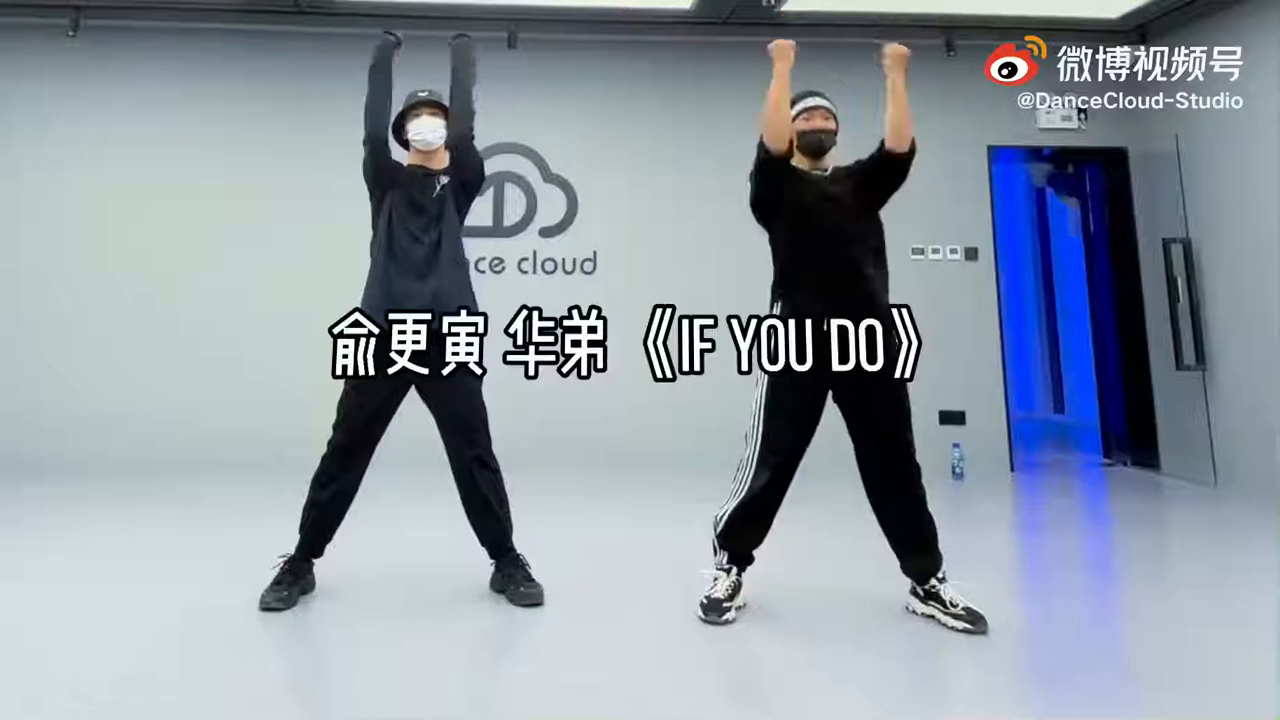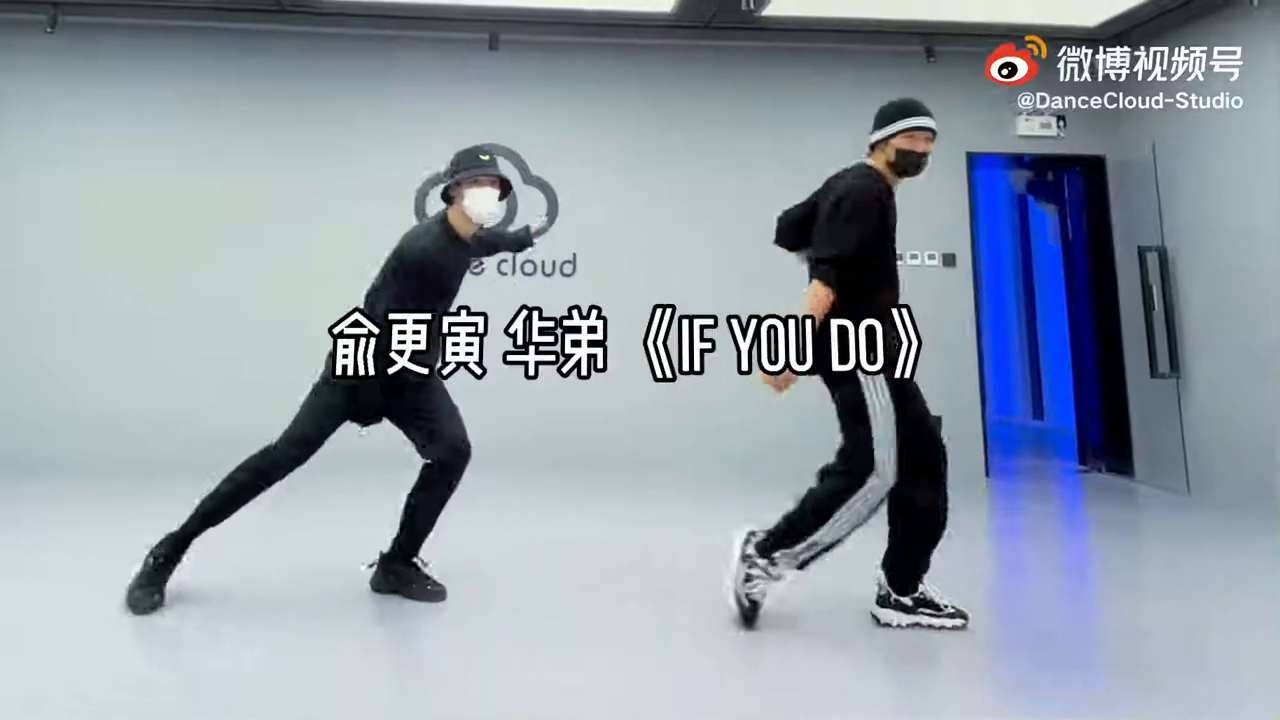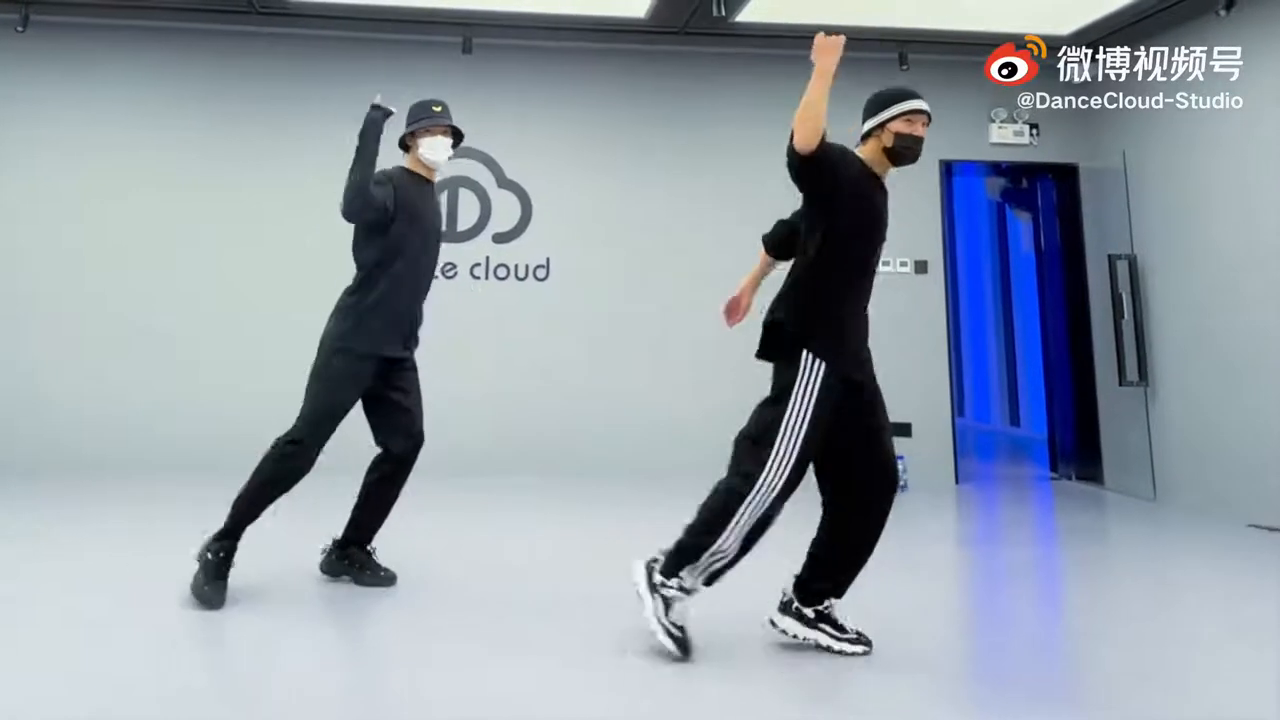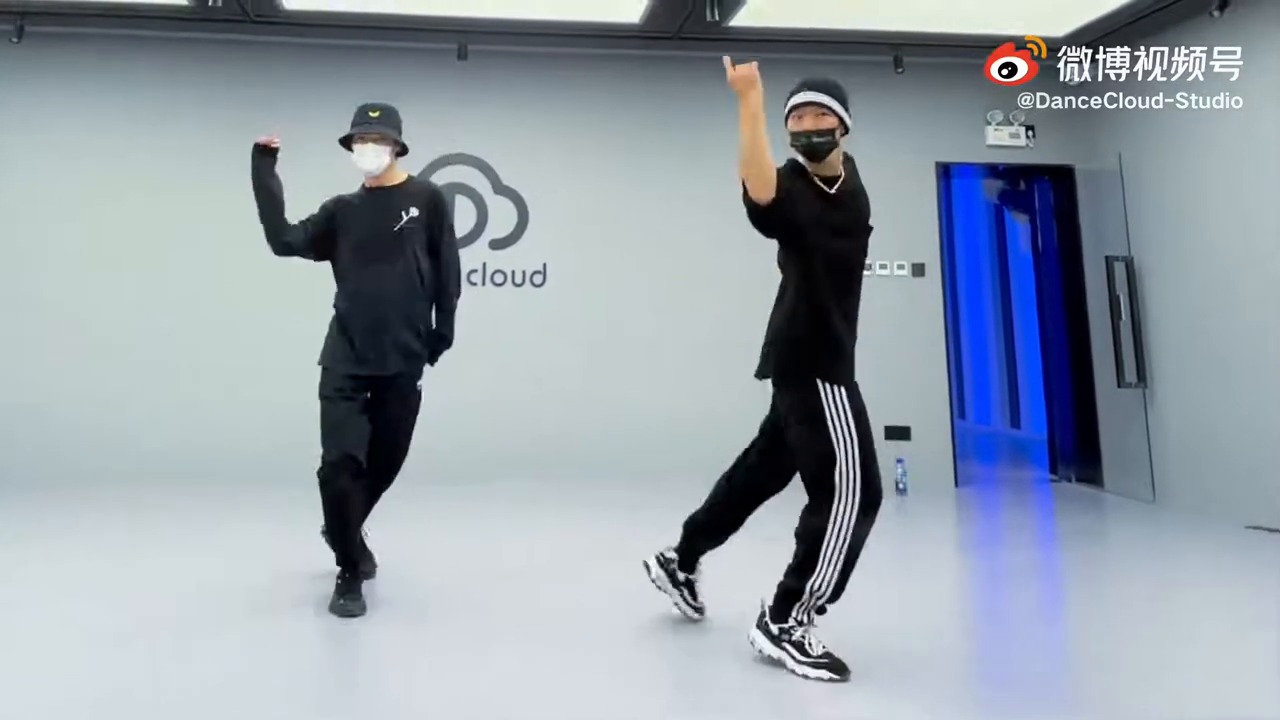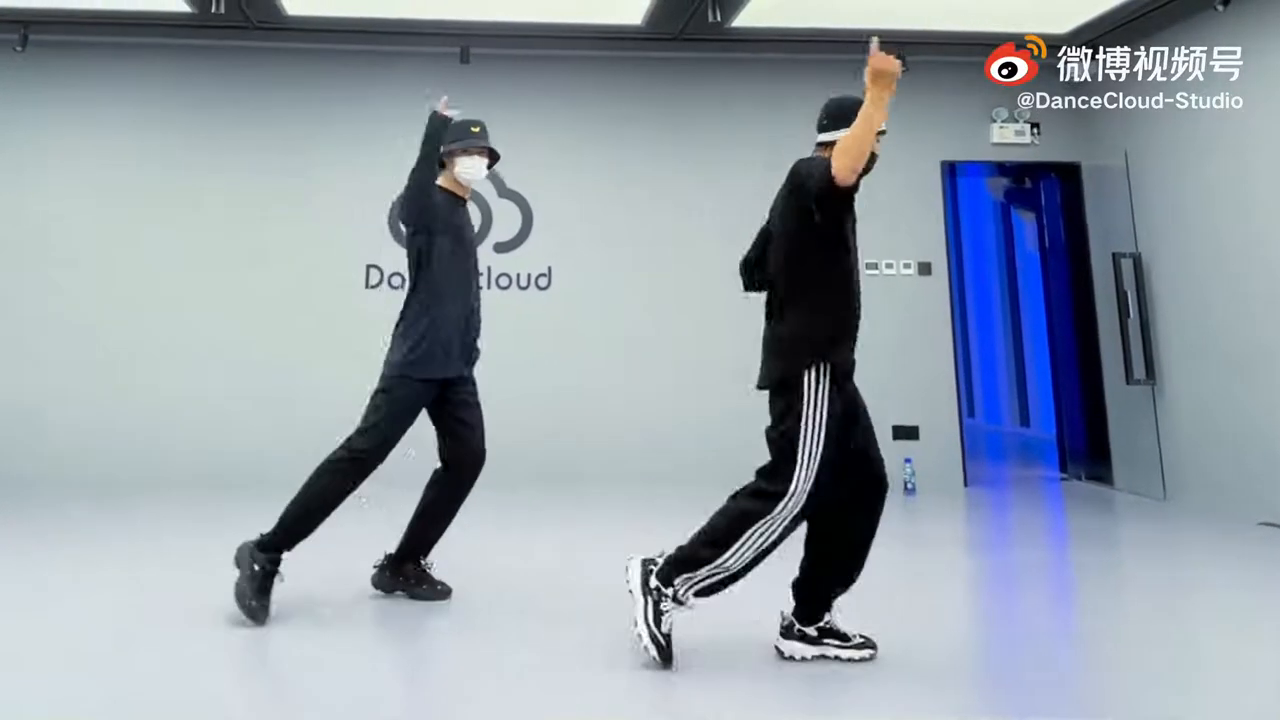
dt=1s
person 1, frame 1
left shoulder: (862, 182)
right shoulder: (776, 185)
left elbow: (900, 147)
right elbow: (771, 146)
left wrist: (896, 74)
right wrist: (782, 68)
left knee: (892, 462)
right knee: (770, 459)
left ankle: (927, 582)
right ankle: (729, 568)
person 1, frame 2
left shoulder: (849, 183)
right shoulder: (866, 193)
left elbow: (789, 231)
right elbow: (829, 271)
left knee: (924, 461)
right knee: (874, 467)
left ankle: (901, 591)
right ankle: (766, 551)
person 1, frame 3
left shoulder: (873, 191)
right shoulder: (839, 171)
left elbow: (787, 235)
right elbow: (803, 146)
left wrist: (749, 287)
right wrist: (823, 70)
left hip: (847, 351)
right hip: (814, 349)
left knee: (873, 481)
right knee: (770, 472)
left ankle: (809, 605)
right ankle: (672, 577)
person 1, frame 4
left shoulder: (850, 177)
right shoulder: (786, 188)
right elbow: (759, 194)
right wrist: (751, 102)
left hip: (820, 350)
right hip: (812, 357)
left knee: (767, 463)
right knee: (852, 492)
left ankle: (681, 562)
right ankle: (784, 624)
person 1, frame 5
left shoulder: (800, 195)
right shoulder: (811, 178)
left elbow: (752, 271)
right elbow: (844, 172)
right wrist: (880, 92)
left hip: (821, 361)
right hip: (809, 362)
left knee: (862, 484)
right knee: (788, 491)
left ankle: (807, 622)
right ankle: (667, 581)
person 2, frame 1
left shoulder: (462, 182)
right shoulder: (386, 180)
left elbow: (463, 135)
right elbow: (373, 132)
left wrist: (464, 62)
right wrist: (382, 62)
left hip: (448, 338)
right hip: (383, 337)
left knee: (473, 454)
right knee: (346, 451)
left ankle: (506, 562)
right ankle: (301, 564)
person 2, frame 2
left shoulder: (463, 232)
right shoulder: (422, 249)
right elbow: (377, 324)
left wrist: (512, 240)
right wrist: (370, 402)
left hip: (412, 370)
left knee: (453, 450)
right knee: (286, 455)
left ankle: (397, 563)
right ankle: (172, 551)
person 2, frame 3
left shoulder: (429, 195)
right shoulder: (392, 187)
right elbow: (356, 209)
right wrist: (373, 126)
left hip: (396, 346)
right hip: (354, 338)
left knee: (405, 443)
right knee: (305, 440)
left ankle: (350, 551)
right ankle: (222, 548)
person 2, frame 4
left shoulder: (428, 199)
right shoulder: (341, 211)
left elbow: (447, 274)
right elbow: (283, 241)
left wrist: (443, 332)
right wrist: (263, 167)
left hip: (403, 360)
right hip: (345, 359)
left knee: (383, 464)
right knee: (340, 463)
left ankle: (345, 533)
right ankle: (349, 572)
person 2, frame 5
left shoulder: (461, 211)
right shoulder: (431, 201)
right elbow: (412, 215)
right wrist: (436, 132)
left hip: (455, 366)
right hip: (416, 362)
left knee: (466, 459)
right knee: (361, 454)
left ankle: (403, 565)
right ankle: (266, 554)
